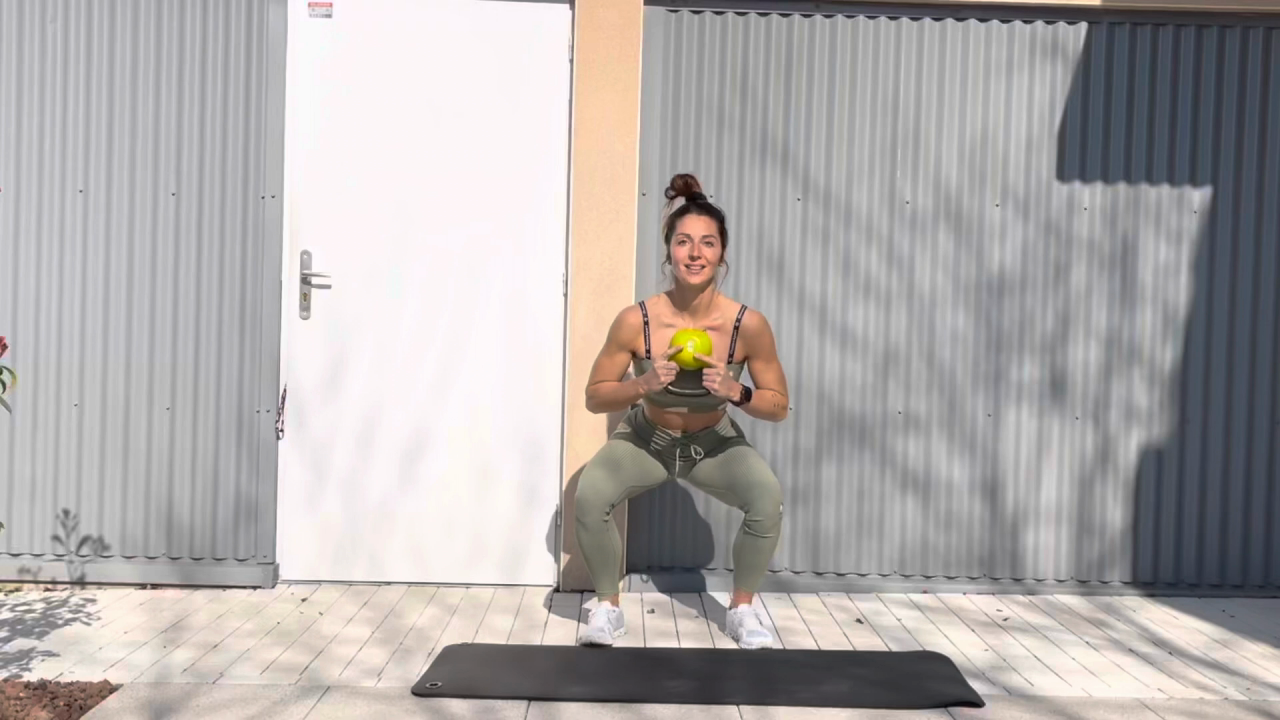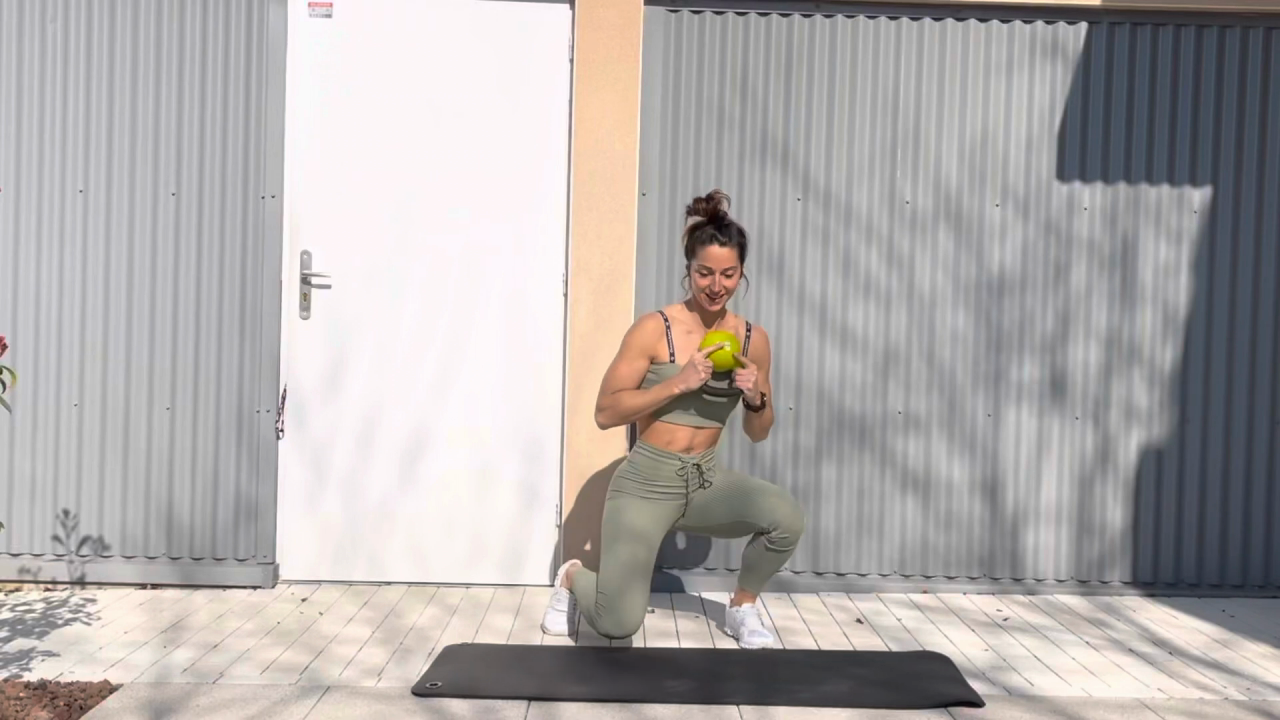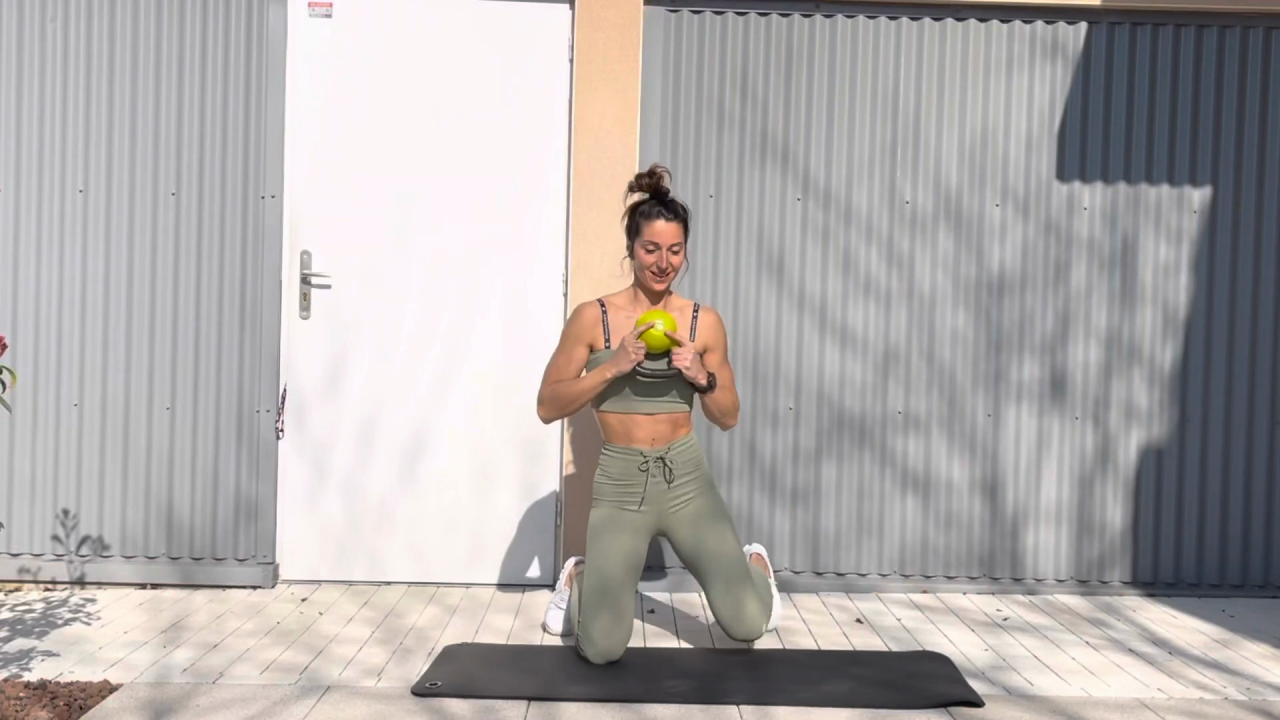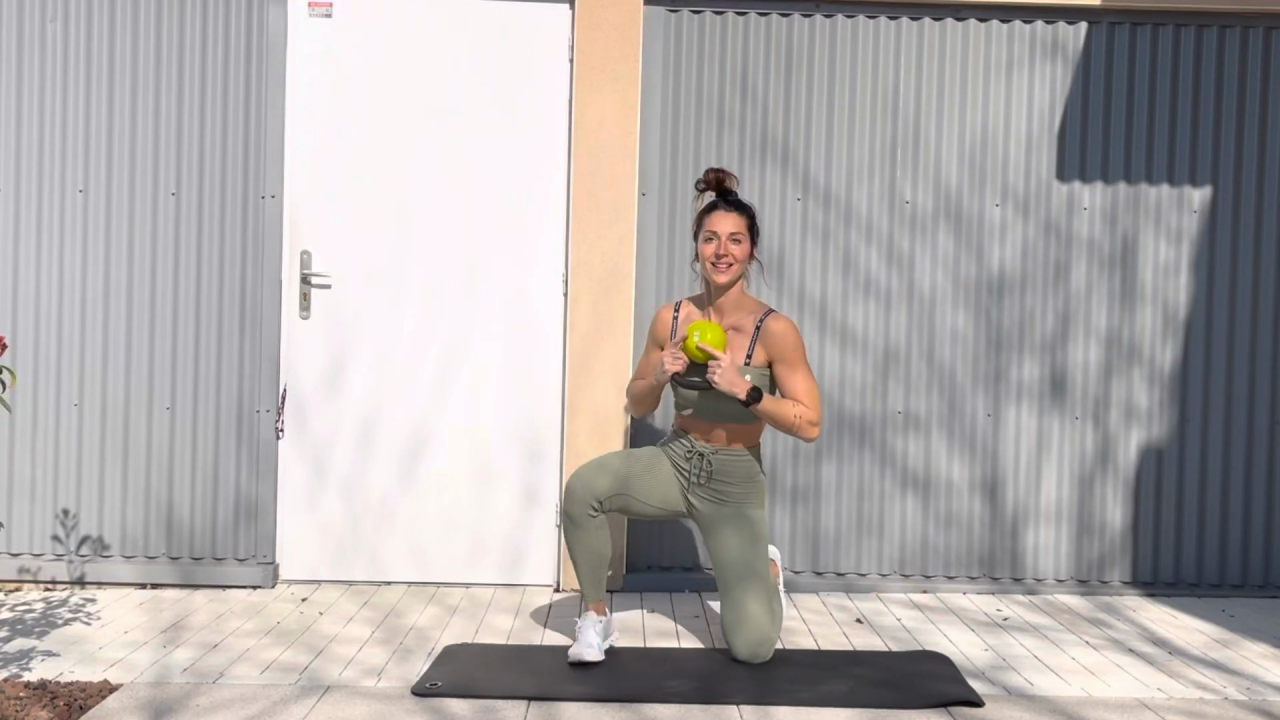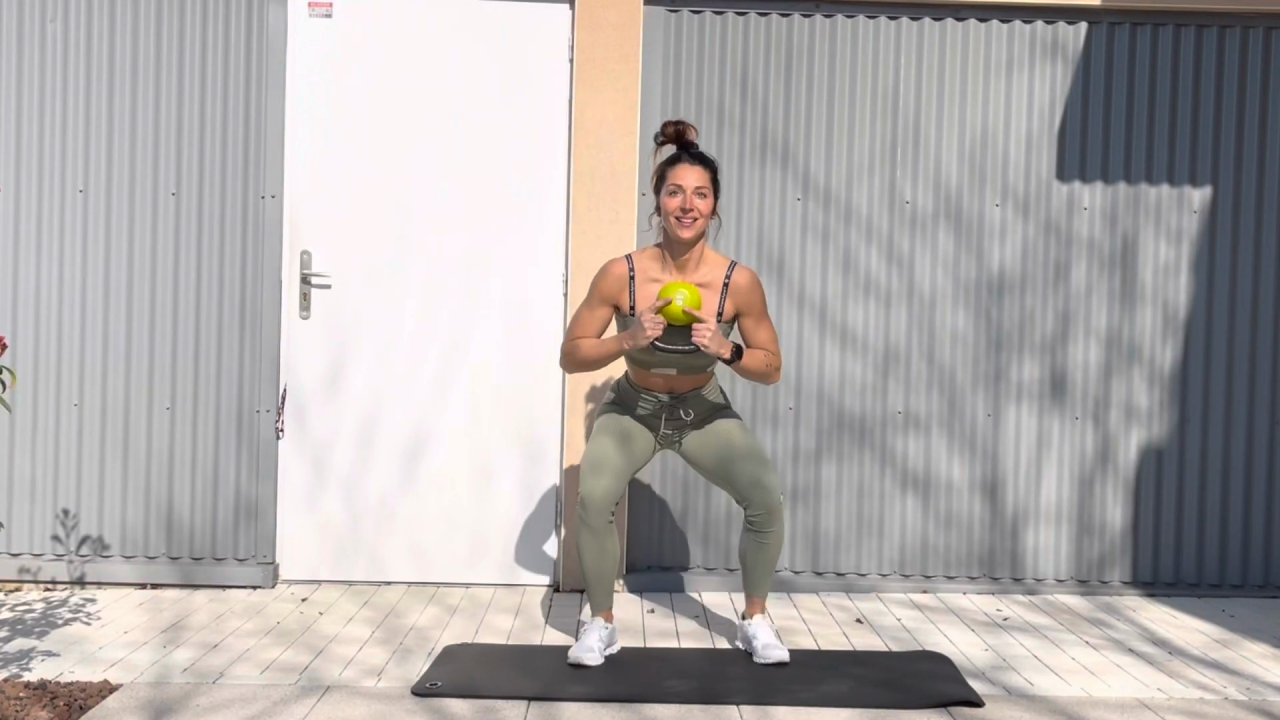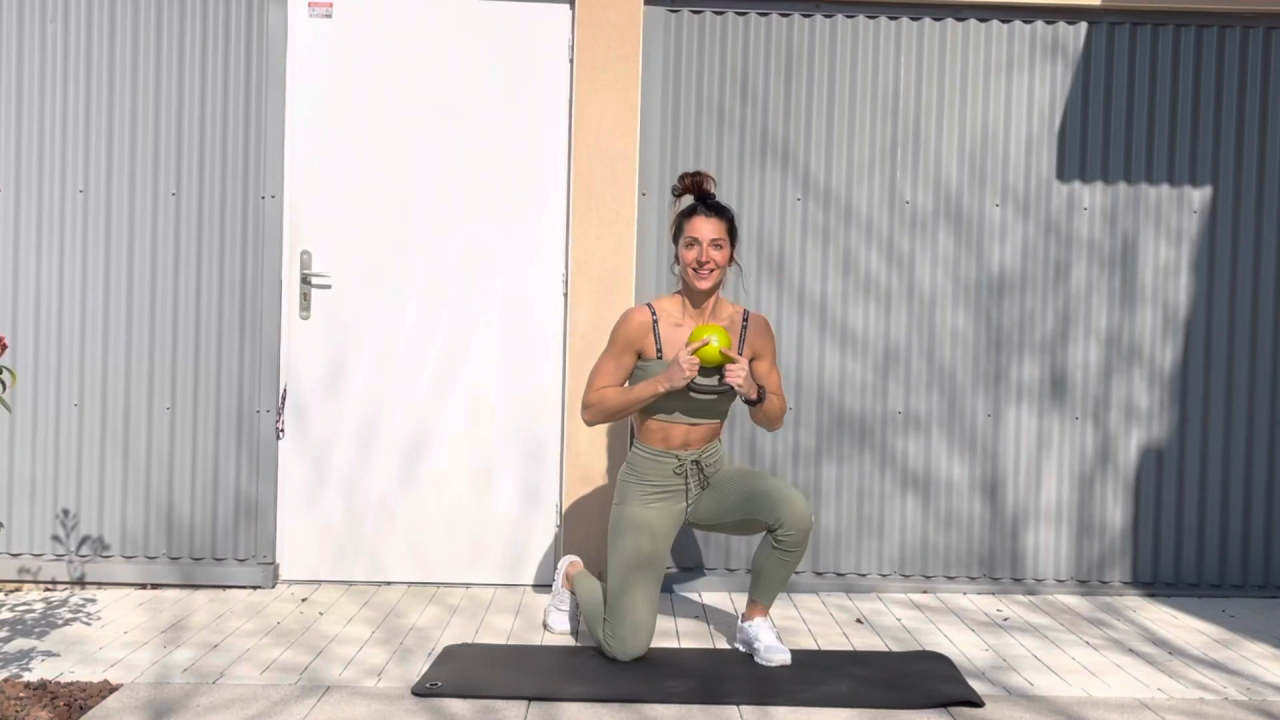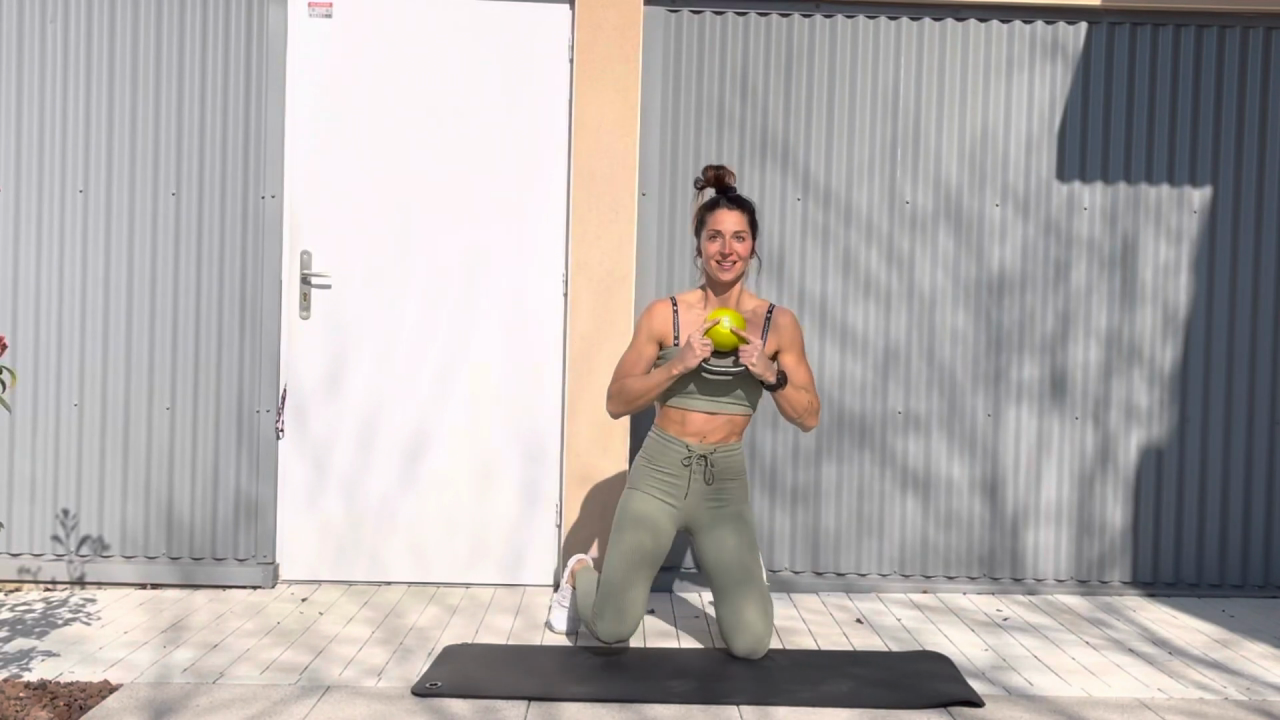
dt=0.7s
person 1, frame 1
left shoulder: (748, 324)
right shoulder: (635, 320)
left elbow: (778, 405)
right elbow: (595, 396)
left wrist: (736, 392)
right wrist: (644, 384)
left hip: (713, 442)
right hip: (646, 439)
left knee: (767, 498)
right knee: (590, 496)
left ankle: (741, 609)
right ankle: (608, 605)
person 1, frame 2
left shoulder: (753, 340)
right shoulder: (653, 330)
left elbow: (759, 432)
right elbow: (605, 413)
left wrist: (757, 397)
right wrist: (677, 383)
left hip: (706, 480)
right hip: (643, 483)
left knee: (787, 517)
right knee: (619, 623)
left ankle: (741, 607)
right ankle: (574, 579)
person 1, frame 3
left shoulder: (704, 322)
right shoulder: (592, 317)
left elbow: (728, 418)
right elbow: (547, 407)
left wrist: (700, 377)
right wrist: (613, 367)
left hip: (687, 480)
right hip: (620, 488)
left knee: (747, 625)
right knee: (602, 649)
left ankle: (753, 565)
right ankle: (576, 580)
person 1, frame 4
left shoulder: (774, 330)
right shoulder: (669, 318)
left elbow: (809, 425)
right elbow: (637, 405)
left wrist: (745, 390)
right wrist: (657, 376)
left hip: (734, 480)
right hip: (672, 461)
left knee: (753, 647)
right knee: (583, 488)
left ankle: (767, 571)
right ankle: (596, 616)
person 1, frame 5
left shoulder: (739, 281)
right shoulder: (619, 274)
left elbow: (771, 368)
right elbow: (570, 357)
left wrist: (727, 350)
right wrist: (629, 340)
left hip: (703, 410)
right hip: (632, 406)
left knee: (766, 498)
right knee: (593, 497)
left ankle: (754, 618)
right ankle: (601, 624)
person 1, frame 6
left shoulder: (753, 328)
right shoulder: (640, 323)
left elbow: (774, 419)
right elbow: (592, 409)
left wrist: (753, 392)
right wrist: (662, 380)
left hip: (712, 473)
right hip: (647, 481)
left knee: (796, 514)
right knee: (626, 646)
left ankle: (753, 621)
right ankle: (574, 578)
person 1, frame 7
left shoulder: (778, 322)
right shoulder: (663, 315)
left elbow: (808, 417)
right elbow: (616, 402)
left wrist: (770, 374)
right wrist: (678, 364)
left hip: (724, 484)
right hip: (659, 474)
left knee: (750, 645)
right knee: (610, 630)
left ankle: (750, 569)
right ankle: (580, 575)
